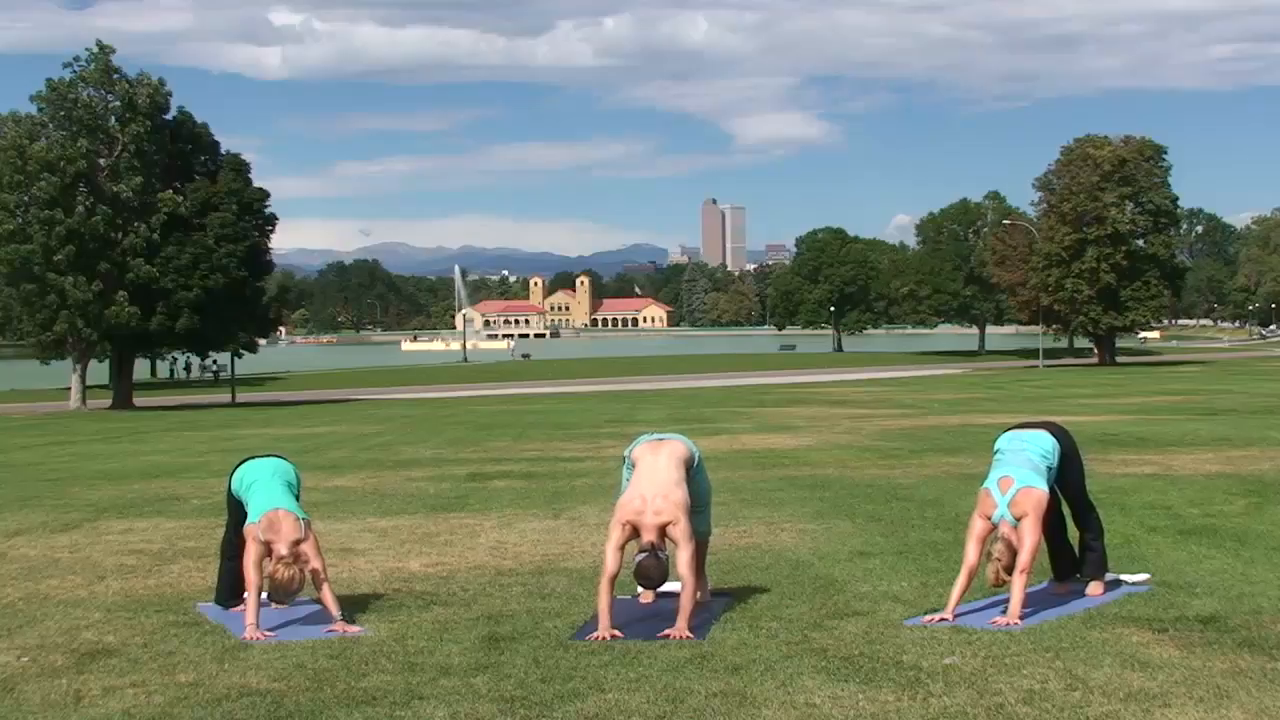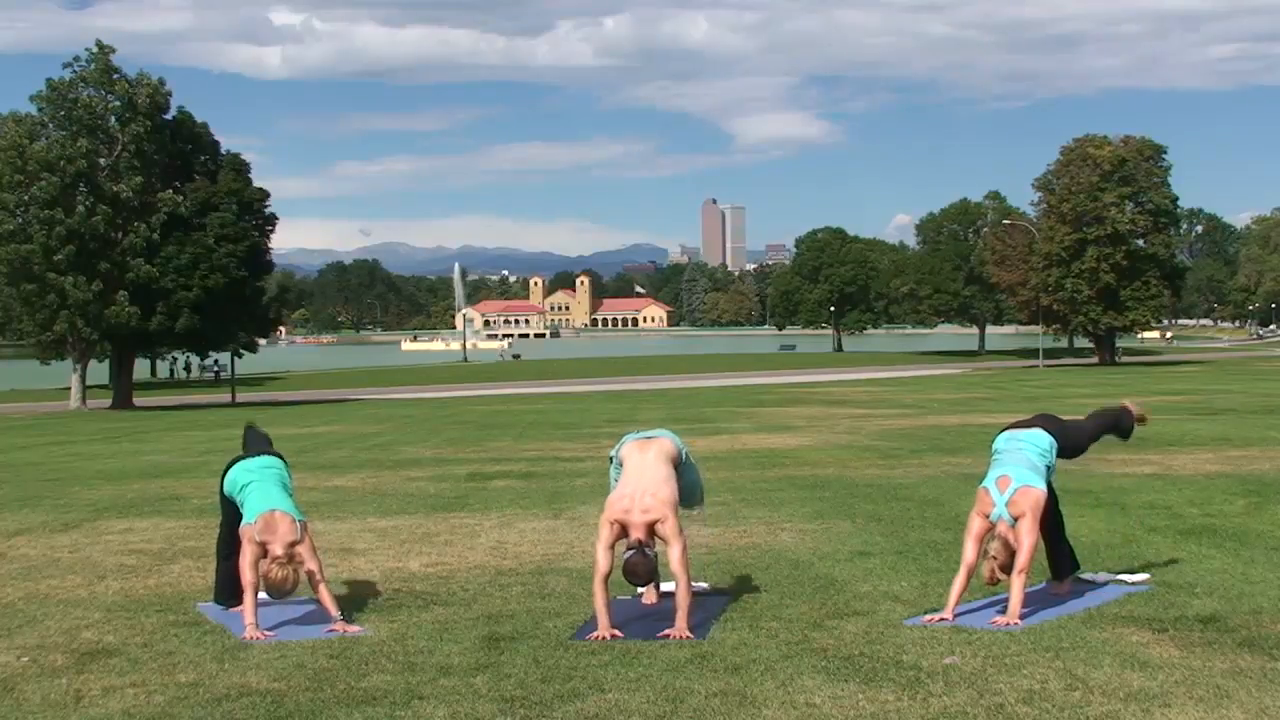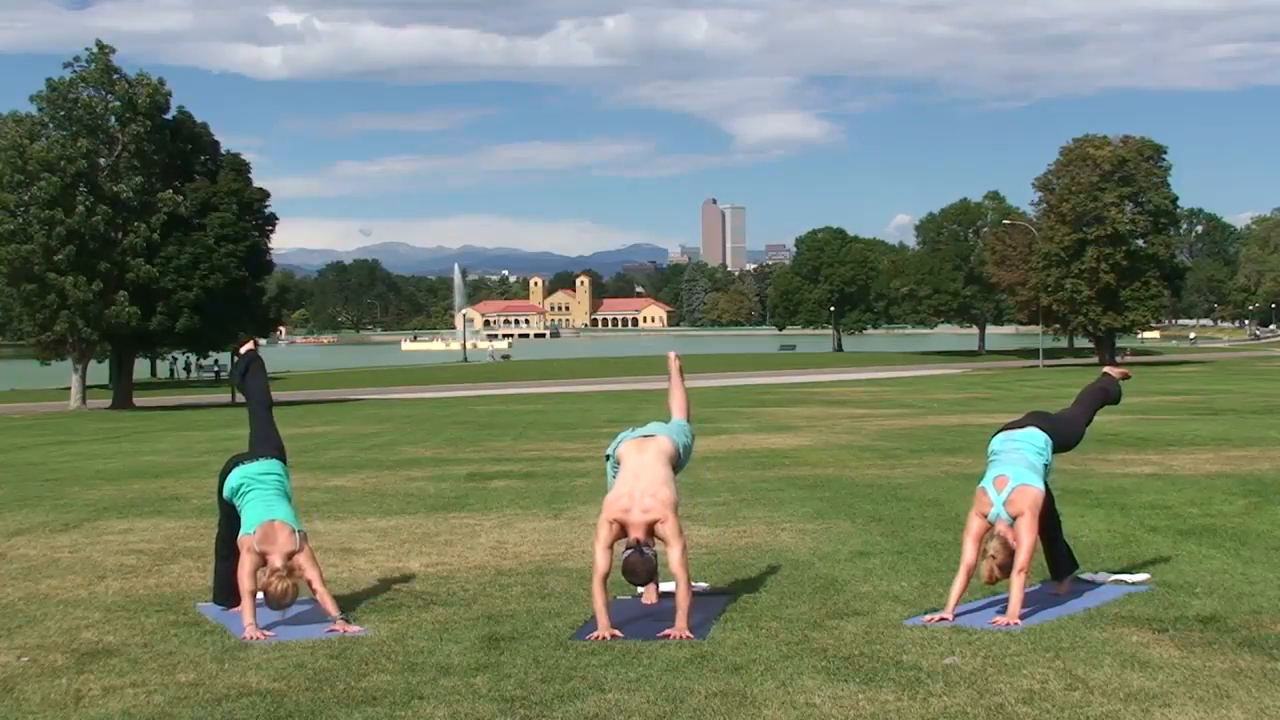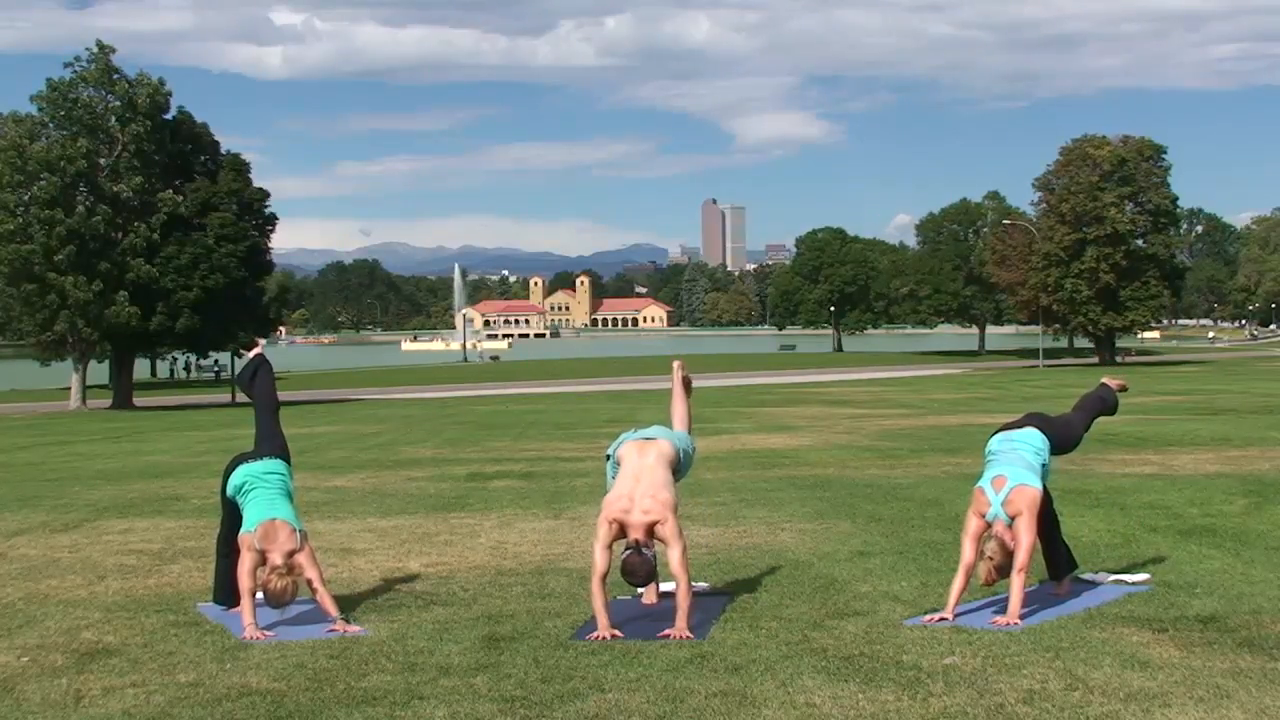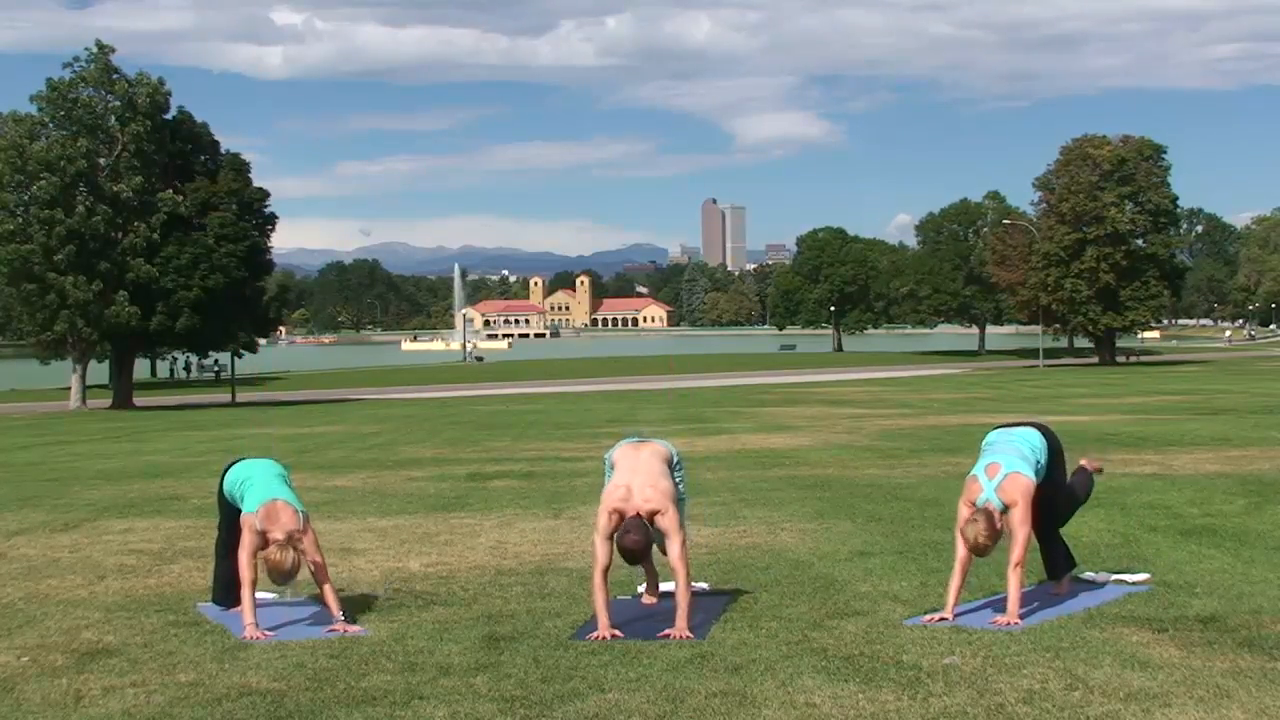
dt=1s
person 1, frame 1
left shoulder: (677, 521)
right shoulder: (623, 522)
left elbow: (687, 577)
right elbow: (607, 577)
left wrist: (681, 625)
right wrist: (603, 625)
left hip: (683, 450)
right hip: (640, 450)
left knee: (697, 525)
left ankle: (701, 577)
right ankle: (648, 585)
person 1, frame 2
left shoulder: (665, 518)
right shoulder: (611, 520)
left elbow: (682, 577)
right elbow: (600, 578)
left wrist: (681, 625)
right wrist: (603, 626)
left hip: (670, 446)
right hip: (628, 448)
left knee: (689, 500)
left ankle: (695, 494)
right ankle: (652, 583)
person 1, frame 3
left shoulder: (664, 518)
right shoulder: (611, 520)
left elbow: (682, 577)
right elbow: (599, 577)
left wrist: (681, 625)
right wrist: (604, 625)
left hip: (665, 442)
right hip: (625, 446)
left knee: (680, 423)
left ankle: (673, 366)
right ankle: (650, 584)
person 1, frame 4
left shoulder: (664, 519)
right shoulder: (610, 520)
left elbow: (682, 578)
right elbow: (598, 577)
left wrist: (681, 625)
right wrist: (602, 625)
left hip: (666, 445)
right hip: (625, 448)
left knee: (683, 436)
left ankle: (677, 375)
right ankle: (651, 584)
person 1, frame 5
left shoulder: (664, 511)
right shoulder: (609, 511)
left elbow: (680, 571)
right elbow: (600, 572)
left wrist: (681, 625)
right wrist: (603, 625)
left hip: (664, 453)
left knee: (668, 543)
right ankle: (651, 578)
person 2, frame 1
left shoulder: (304, 535)
right shoulder: (256, 537)
left elbow: (322, 580)
right elbow: (253, 587)
left wrist: (339, 619)
right wrist: (251, 626)
right hip: (245, 476)
right knee: (236, 543)
left ankle: (278, 597)
right ankle: (228, 598)
person 2, frame 2
left shoulder: (299, 536)
right shoulder: (253, 536)
left elbow: (319, 580)
right elbow: (249, 586)
left wrist: (338, 618)
right wrist: (251, 626)
left hip: (272, 465)
right hip: (237, 475)
right knee: (230, 544)
left ankle: (251, 434)
right ankle: (227, 598)
person 2, frame 3
left shoulder: (297, 544)
right shoulder: (251, 546)
left elbow: (319, 586)
right elbow: (246, 591)
left wrist: (339, 619)
right wrist: (250, 626)
left hip: (270, 467)
right hip: (238, 476)
left knee: (261, 409)
right knee: (228, 542)
left ankle: (249, 358)
right ankle: (225, 599)
person 2, frame 4
left shoulder: (298, 543)
right shoulder: (250, 543)
left elbow: (318, 585)
right elbow: (254, 590)
left wrist: (339, 619)
right wrist: (250, 626)
left hip: (274, 467)
right hip: (240, 475)
left knee: (268, 414)
right knee: (229, 541)
left ankle: (257, 361)
right ankle: (226, 600)
person 2, frame 5
left shoulder: (301, 529)
right shoulder: (252, 524)
left elbow: (323, 577)
right elbow: (247, 581)
left wrist: (340, 618)
right wrist: (250, 625)
right hip: (236, 474)
right knee: (230, 543)
right ankle: (228, 599)
person 3, frame 1
left shoulder: (1028, 510)
right shoulder: (983, 514)
left elbow: (1022, 569)
right elbow: (968, 567)
left wrist: (1013, 614)
right wrist: (948, 610)
left hip: (1051, 441)
left knee: (1080, 506)
right knee: (1050, 518)
left ankle: (1095, 575)
right ankle: (1064, 575)
person 3, frame 2
left shoulder: (1026, 509)
right shoulder: (982, 513)
left elbow: (1020, 570)
right elbow: (966, 566)
left wrist: (1013, 614)
right wrist: (948, 610)
left hip: (1046, 437)
right hip: (1009, 439)
left knee: (1092, 429)
right knee: (1048, 517)
left ankle: (1127, 413)
right ankle: (1063, 575)
person 3, frame 3
left shoulder: (1024, 507)
right shoulder: (981, 511)
left elbow: (1020, 569)
right elbow: (966, 566)
left wrist: (1012, 614)
right wrist: (948, 610)
left hip: (1042, 435)
right hip: (1005, 439)
left knee: (1080, 413)
right knee: (1045, 517)
left ankle: (1110, 378)
right ankle: (1063, 574)
person 3, frame 4
left shoulder: (1023, 506)
right shoulder: (978, 510)
left elbow: (1019, 569)
right elbow: (965, 565)
left wrist: (1012, 614)
right wrist: (948, 610)
left hip: (1039, 436)
right hip: (1002, 441)
left knee: (1080, 418)
right knee: (1043, 518)
left ankle: (1107, 389)
right ankle: (1062, 573)
person 3, frame 5
left shoulder: (1015, 495)
right shoulder: (969, 499)
left elbow: (1016, 563)
right elbow: (961, 560)
left wrist: (1012, 613)
right wrist: (948, 609)
left hip: (1038, 440)
left knee: (1059, 515)
right knee: (1041, 520)
left ankle: (1085, 472)
right ankle: (1061, 574)
